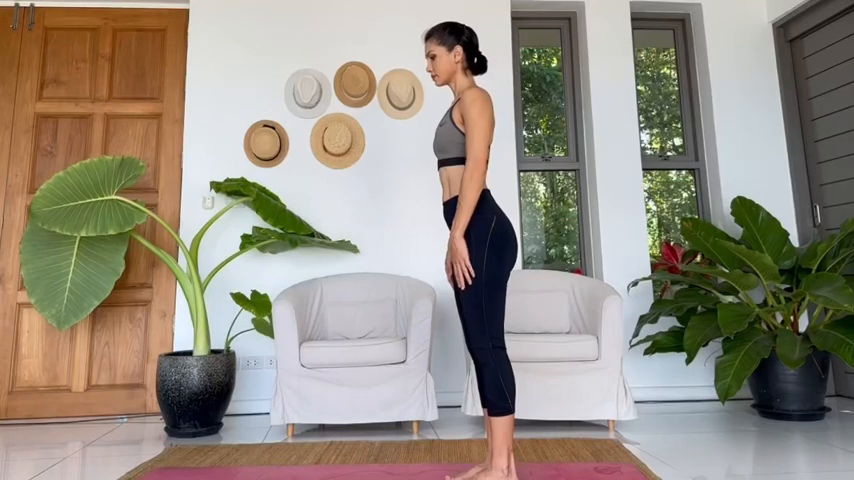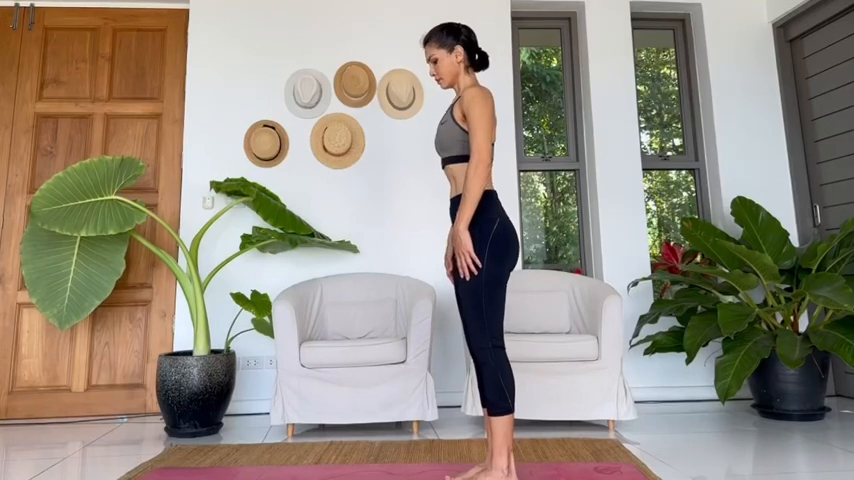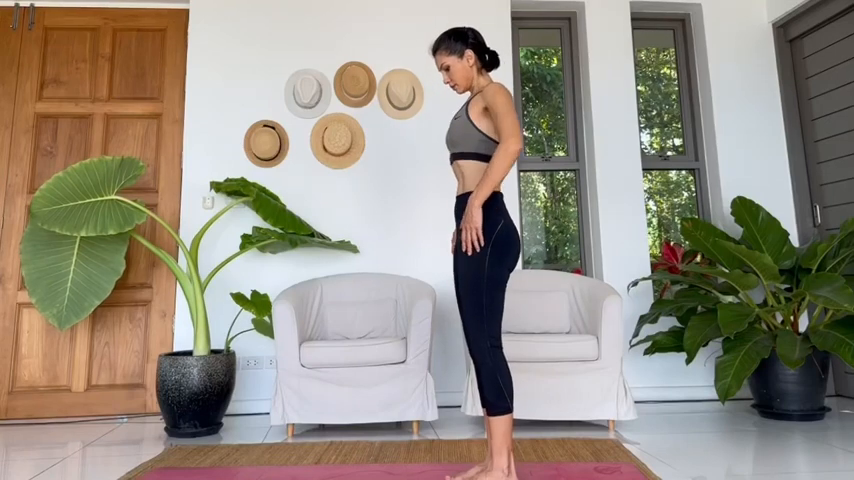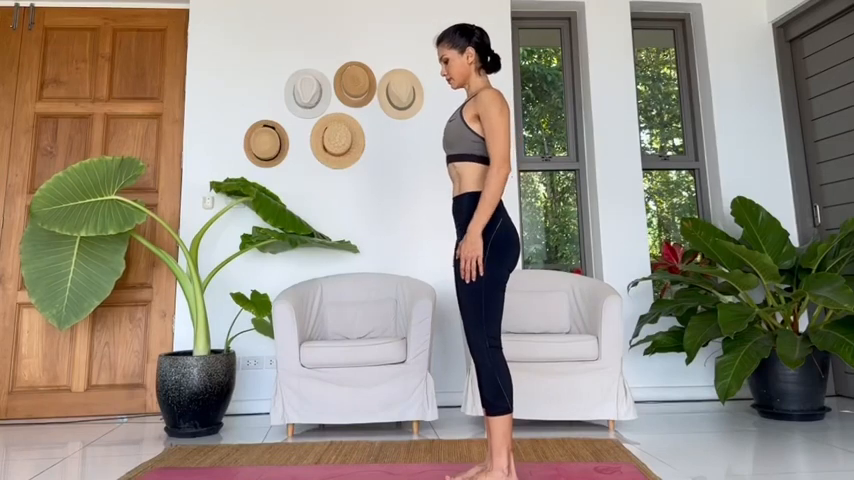
dt=0.7s
person 1, frame 1
left shoulder: (474, 98)
right shoulder: (459, 105)
left elbow: (476, 170)
left wrist: (458, 236)
left hip: (480, 230)
right hip: (470, 232)
left knee: (487, 344)
right knee: (480, 346)
person 1, frame 2
left shoulder: (475, 96)
right shoulder: (460, 103)
left elbow: (480, 163)
left wrist: (461, 230)
right wrist: (455, 237)
left hip: (484, 228)
right hip: (474, 229)
left knee: (487, 343)
right knee: (481, 345)
person 1, frame 3
left shoulder: (493, 93)
right shoulder: (474, 105)
left elbow: (512, 143)
left wrist: (475, 203)
left hip: (488, 226)
right hip: (476, 227)
left knee: (485, 344)
right knee: (480, 345)
person 1, frame 4
left shoulder: (488, 98)
right shoulder: (469, 106)
left elbow: (499, 167)
left wrist: (475, 234)
left hip: (486, 229)
right hip: (472, 229)
left knee: (484, 343)
right knee: (481, 344)
